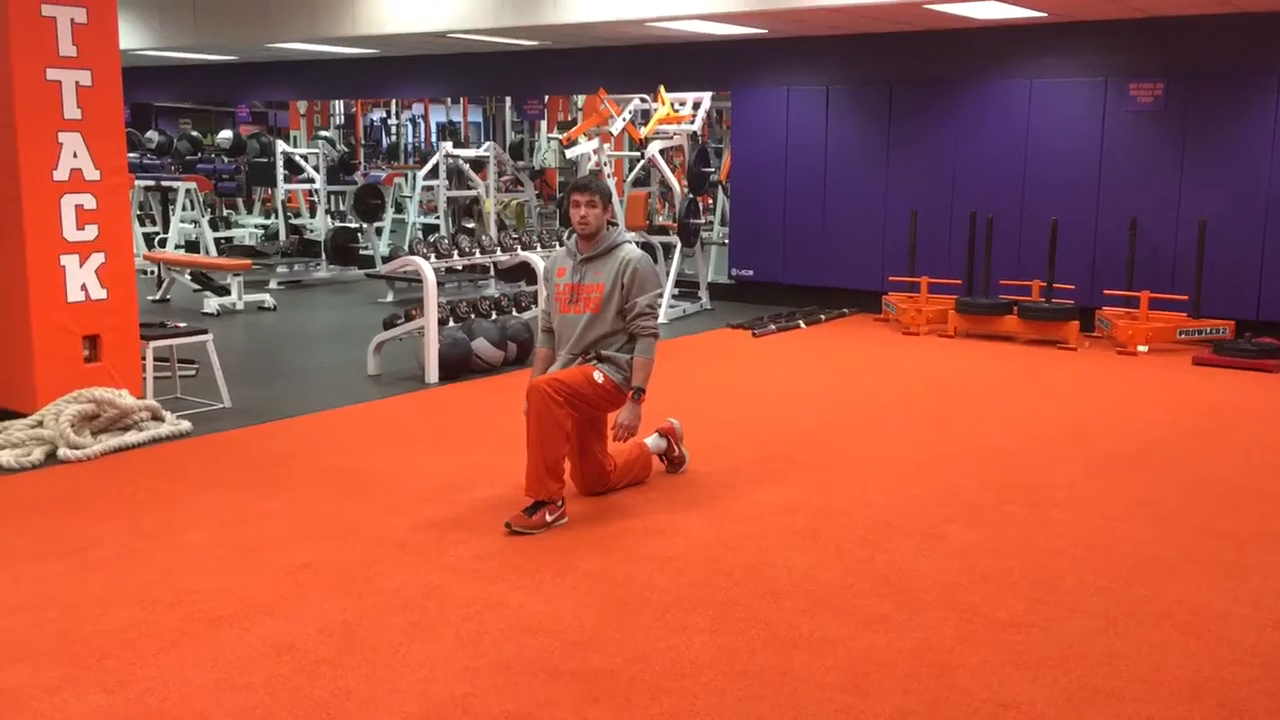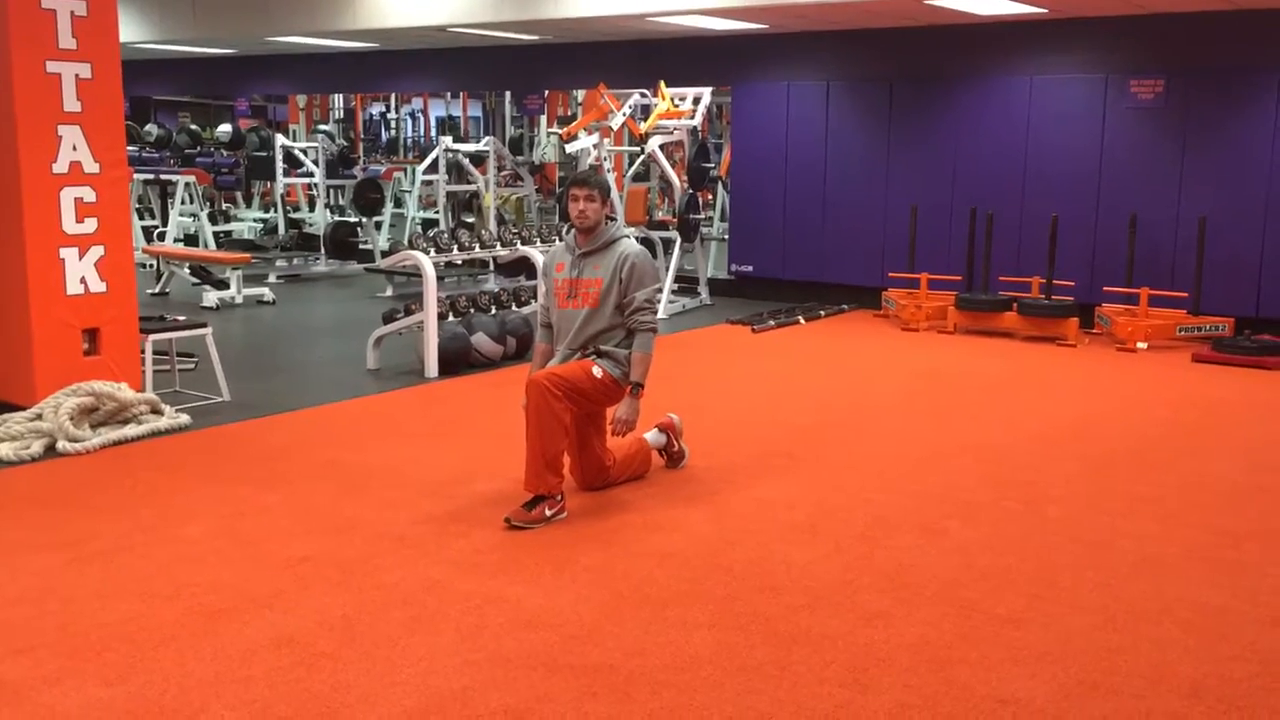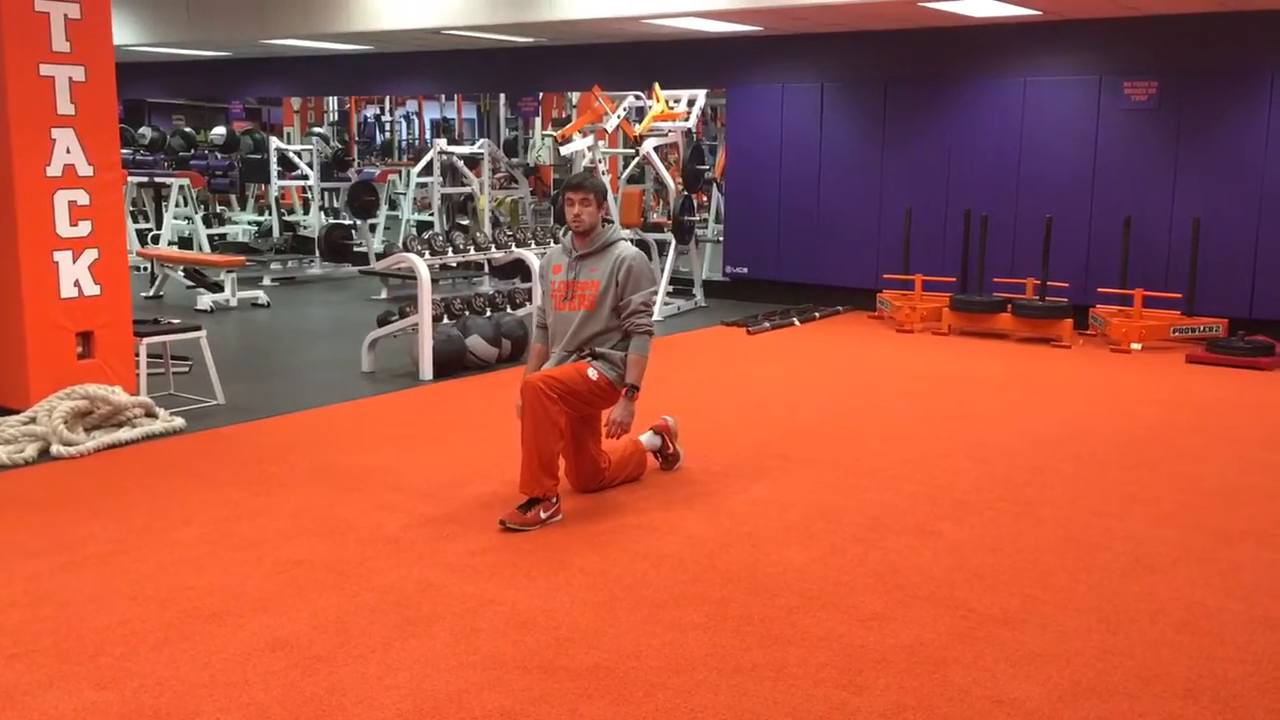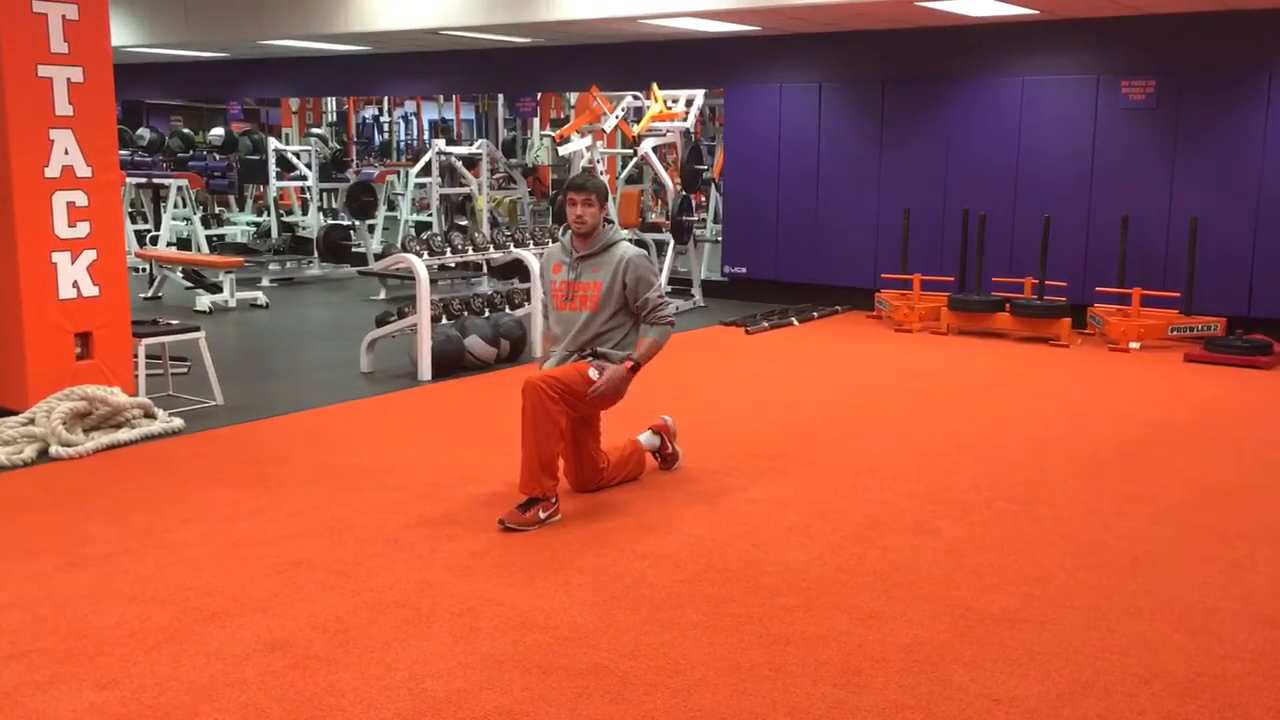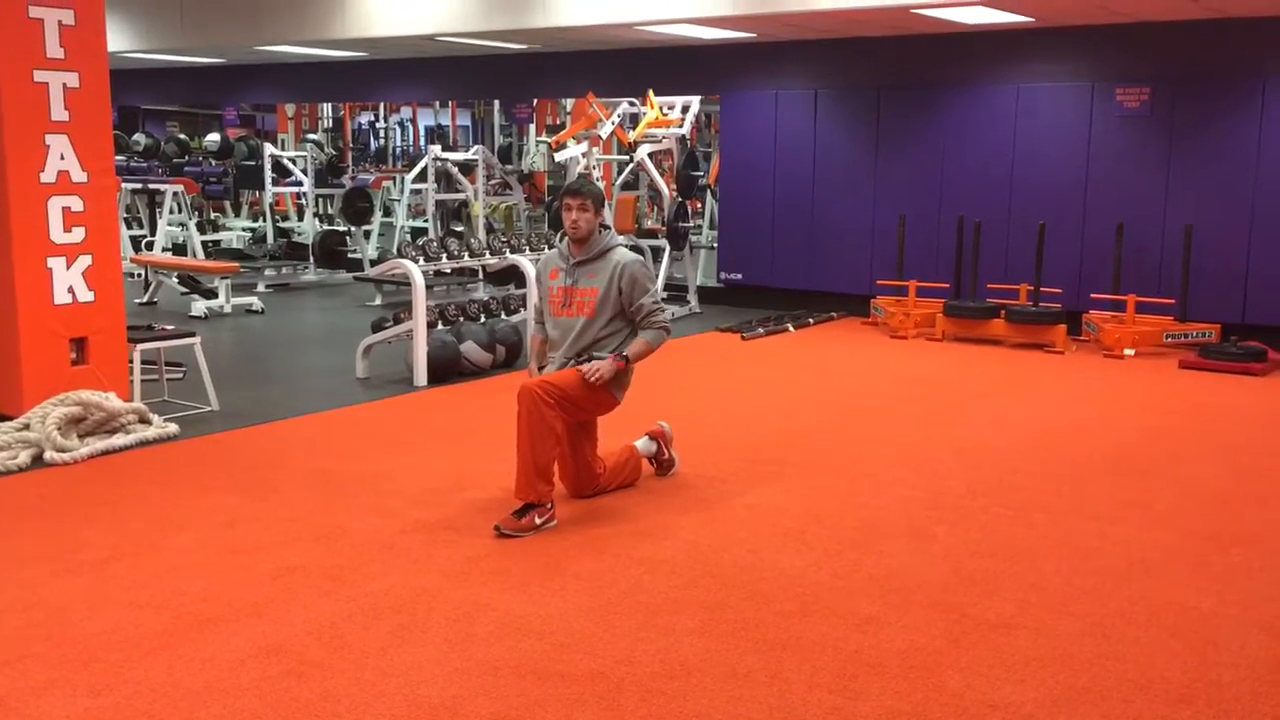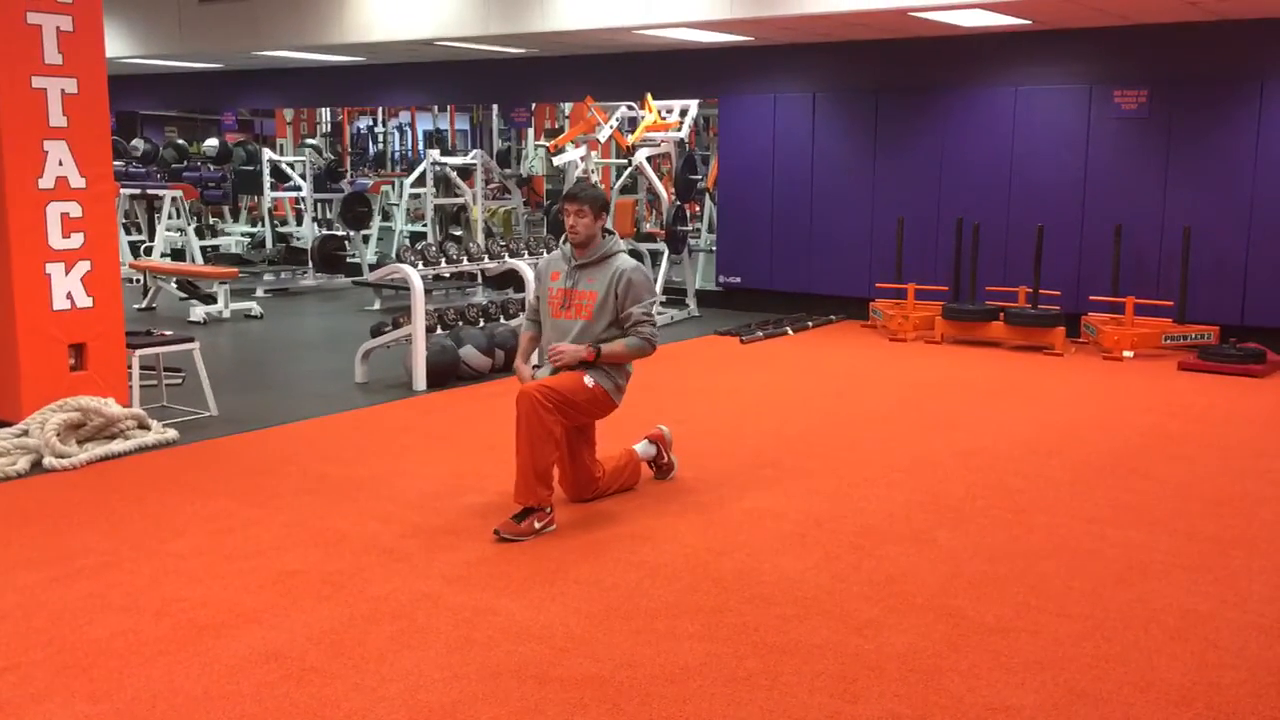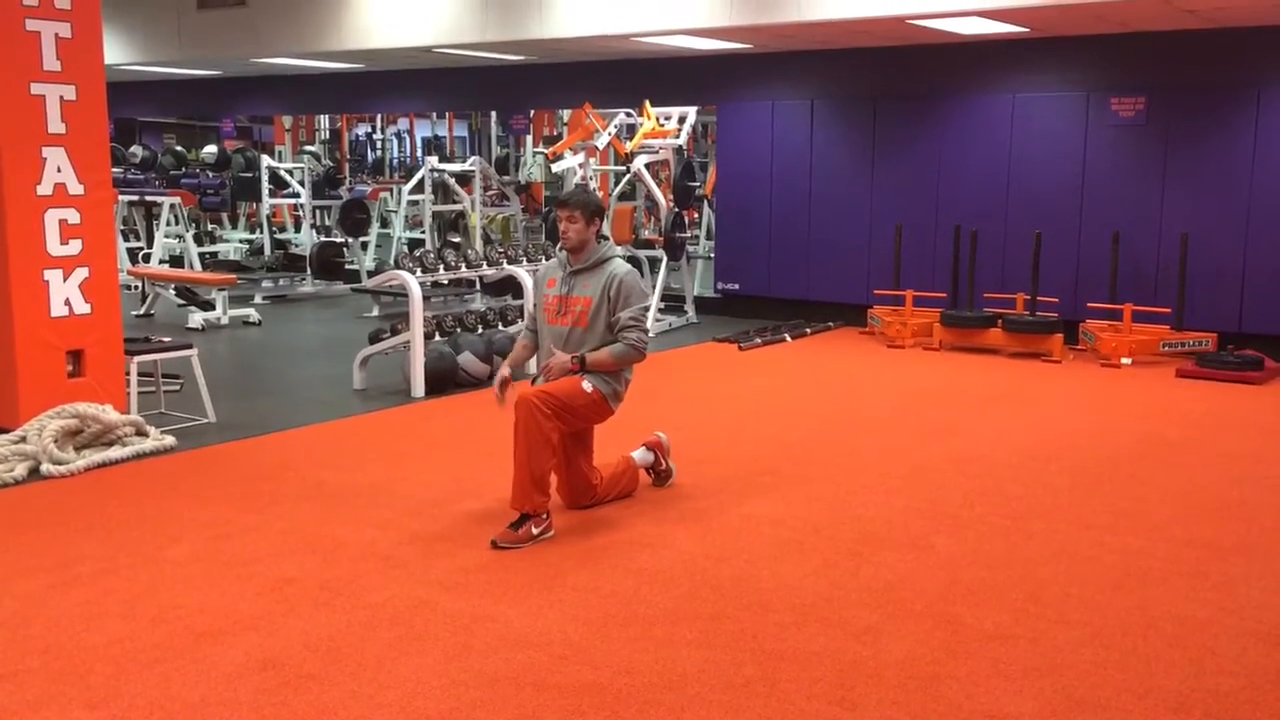
dt=0.7s
person 1, frame 1
left shoulder: (631, 262)
right shoulder: (557, 263)
left elbow: (645, 335)
right elbow: (547, 331)
left wrist: (635, 399)
right wrist: (532, 392)
left hip: (609, 372)
right hip: (572, 376)
left knee: (545, 390)
right knee: (593, 480)
left ankle: (549, 502)
right ankle: (660, 441)
person 1, frame 2
left shoulder: (630, 256)
right shoulder: (555, 257)
left elbow: (644, 330)
right elbow: (546, 326)
left wrist: (633, 394)
right wrist: (530, 386)
left hip: (607, 366)
right hip: (570, 369)
left knee: (544, 385)
right knee: (593, 476)
left ankle: (547, 495)
right ankle: (660, 437)
person 1, frame 3
left shoulder: (627, 259)
right shoulder: (553, 260)
left elbow: (640, 333)
right elbow: (543, 328)
left wrist: (629, 397)
right wrist: (524, 387)
left hip: (603, 369)
right hip: (565, 371)
left knee: (539, 387)
right knee: (587, 478)
left ankle: (542, 499)
right ankle: (655, 439)
person 1, frame 4
left shoulder: (628, 260)
right shoulder: (553, 257)
left elbow: (661, 321)
left wrist: (628, 368)
right wrist: (543, 363)
left hip: (602, 371)
right hip: (565, 369)
left knee: (537, 387)
right knee: (586, 478)
left ankle: (542, 498)
right ankle: (654, 440)
person 1, frame 5
left shoulder: (626, 265)
right shoulder: (549, 264)
left elbow: (657, 327)
left wrist: (617, 362)
right wrist: (535, 365)
left hip: (600, 379)
right hip: (560, 377)
left knee: (533, 394)
right knee: (583, 483)
left ankle: (538, 504)
right ankle: (651, 445)
person 1, frame 6
left shoulder: (625, 271)
right shoulder: (549, 264)
left elbow: (645, 341)
right elbow: (533, 319)
left wrist: (588, 352)
right wrist: (521, 360)
left hip: (598, 380)
right hip: (557, 380)
left knee: (532, 397)
right knee: (582, 487)
left ankle: (537, 508)
right ankle: (649, 449)
person 1, frame 7
left shoulder: (619, 276)
right shoulder: (548, 272)
left elbow: (635, 347)
right elbow: (533, 330)
left wrist: (576, 361)
right wrist: (509, 366)
left hip: (597, 384)
right hip: (557, 388)
left knee: (530, 402)
right knee: (579, 494)
left ankle: (534, 515)
right ankle: (646, 456)
